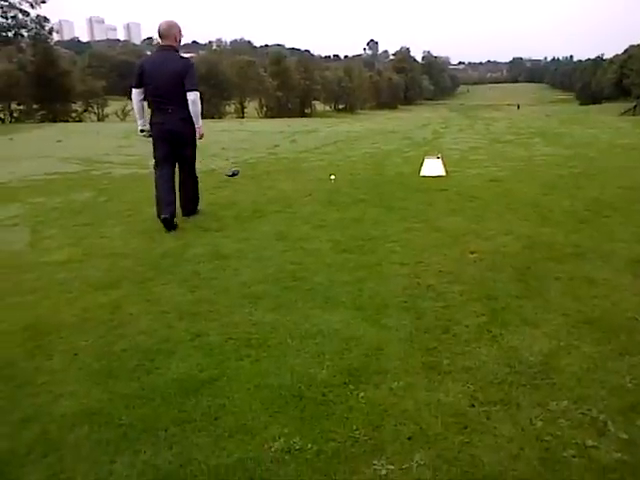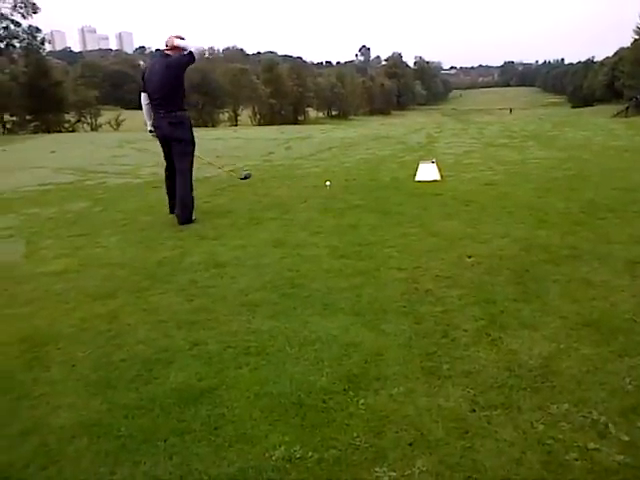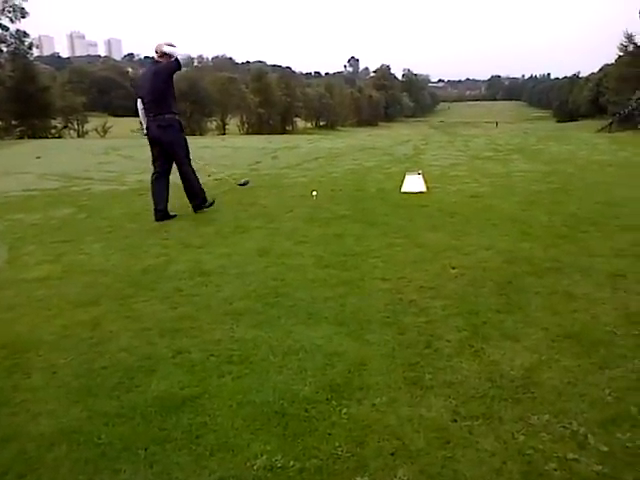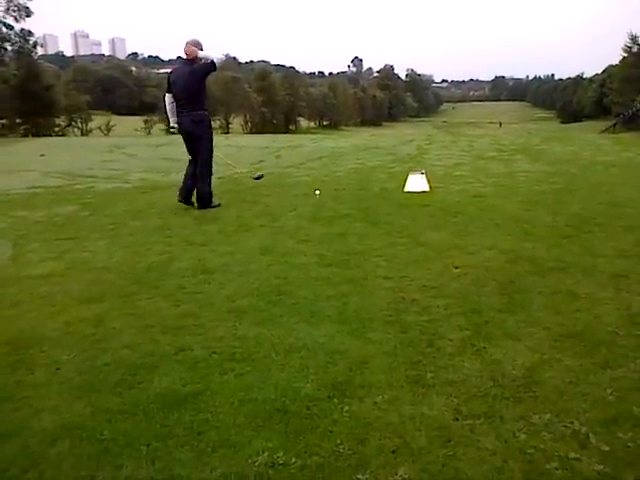
dt=0.7s
person 1, frame 1
left shoulder: (145, 63)
right shoulder: (184, 64)
left elbow: (136, 96)
right elbow: (193, 97)
left wrist: (142, 124)
right wrist: (199, 125)
left hip: (159, 122)
right hip: (182, 121)
left knee: (163, 168)
right knee: (186, 167)
left ankle: (166, 212)
right ankle: (189, 208)
person 1, frame 2
left shoulder: (149, 68)
right shoulder: (173, 64)
left elbow: (145, 99)
left wrist: (151, 124)
right wrist: (178, 42)
left hip: (160, 123)
right hip: (177, 122)
left knee: (171, 167)
right knee: (183, 170)
left ankle: (175, 205)
right ankle: (184, 214)
person 1, frame 3
left shoulder: (144, 75)
right shoulder: (162, 70)
left elbow: (140, 105)
left wrist: (147, 127)
right wrist: (166, 49)
left hip: (152, 127)
right hip: (168, 125)
left knee: (160, 170)
right knee: (184, 166)
left ankle: (160, 211)
right ankle: (199, 202)
person 1, frame 4
left shoulder: (173, 73)
right shoulder: (197, 70)
left elbow: (169, 99)
left wrist: (173, 121)
right wrist: (200, 54)
left hip: (183, 121)
right hip: (199, 119)
left knee: (194, 159)
right knee: (204, 161)
left ankle: (185, 194)
right ankle: (204, 200)
